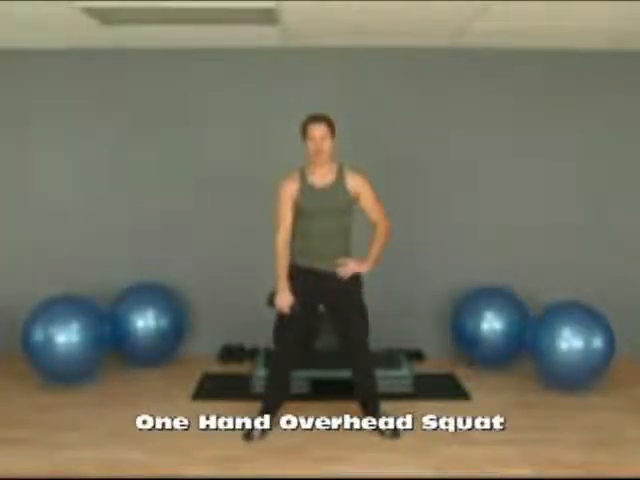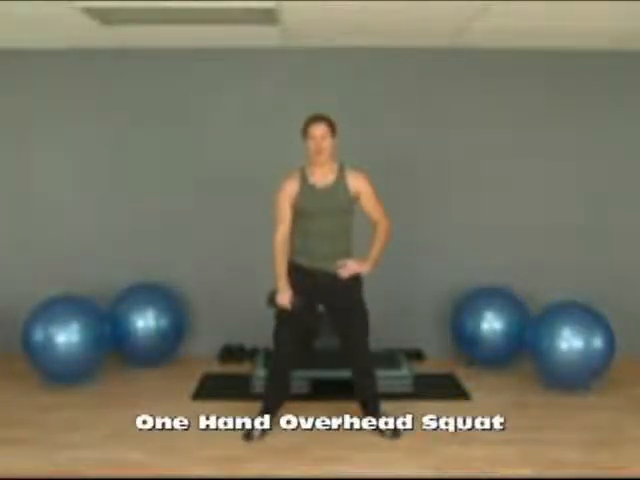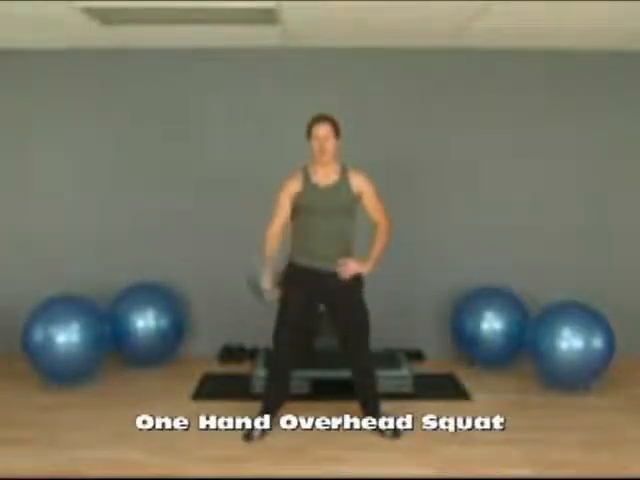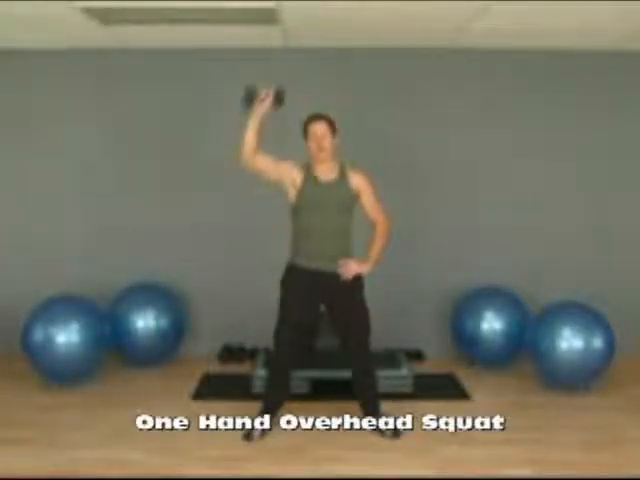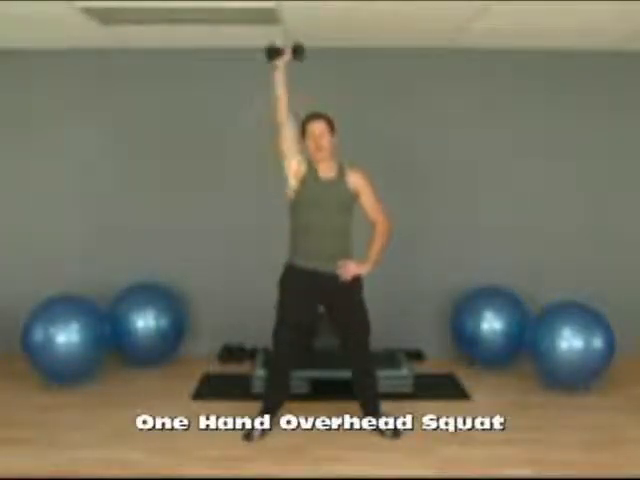
dt=0.4s
person 1, frame 1
left shoulder: (353, 181)
right shoulder: (292, 184)
left elbow: (382, 223)
right elbow: (283, 236)
left wrist: (368, 263)
right wrist: (282, 286)
left hip: (341, 276)
right hip: (301, 275)
left knee: (359, 347)
right knee: (285, 349)
left ankle: (374, 414)
right ankle: (266, 416)
person 1, frame 2
left shoulder: (355, 180)
right shoulder: (292, 184)
left elbow: (383, 222)
right elbow: (281, 235)
left wrist: (368, 263)
right wrist: (282, 284)
left hip: (341, 277)
right hip: (301, 275)
left knee: (358, 347)
right knee: (284, 348)
left ankle: (374, 413)
right ankle: (266, 415)
person 1, frame 3
left shoulder: (357, 181)
right shoulder: (295, 183)
left elbow: (383, 223)
right elbow: (276, 227)
left wrist: (368, 264)
right wrist: (267, 265)
left hip: (342, 277)
right hip: (300, 275)
left knee: (359, 347)
right knee: (284, 347)
left ankle: (373, 413)
right ankle: (266, 415)
person 1, frame 4
left shoulder: (355, 180)
right shoulder: (294, 176)
left elbow: (382, 222)
right elbow: (249, 159)
left wrist: (368, 263)
right wrist: (259, 113)
left hip: (342, 278)
right hip: (301, 277)
left knee: (359, 347)
right knee: (285, 349)
left ankle: (373, 414)
right ankle: (266, 416)
person 1, frame 5
left shoulder: (354, 179)
right shoulder: (296, 171)
left elbow: (382, 222)
right elbow: (282, 118)
left wrist: (368, 264)
right wrist: (280, 69)
left hip: (342, 278)
right hip: (299, 277)
left knee: (359, 349)
right knee: (284, 350)
left ankle: (373, 414)
right ankle: (266, 416)
